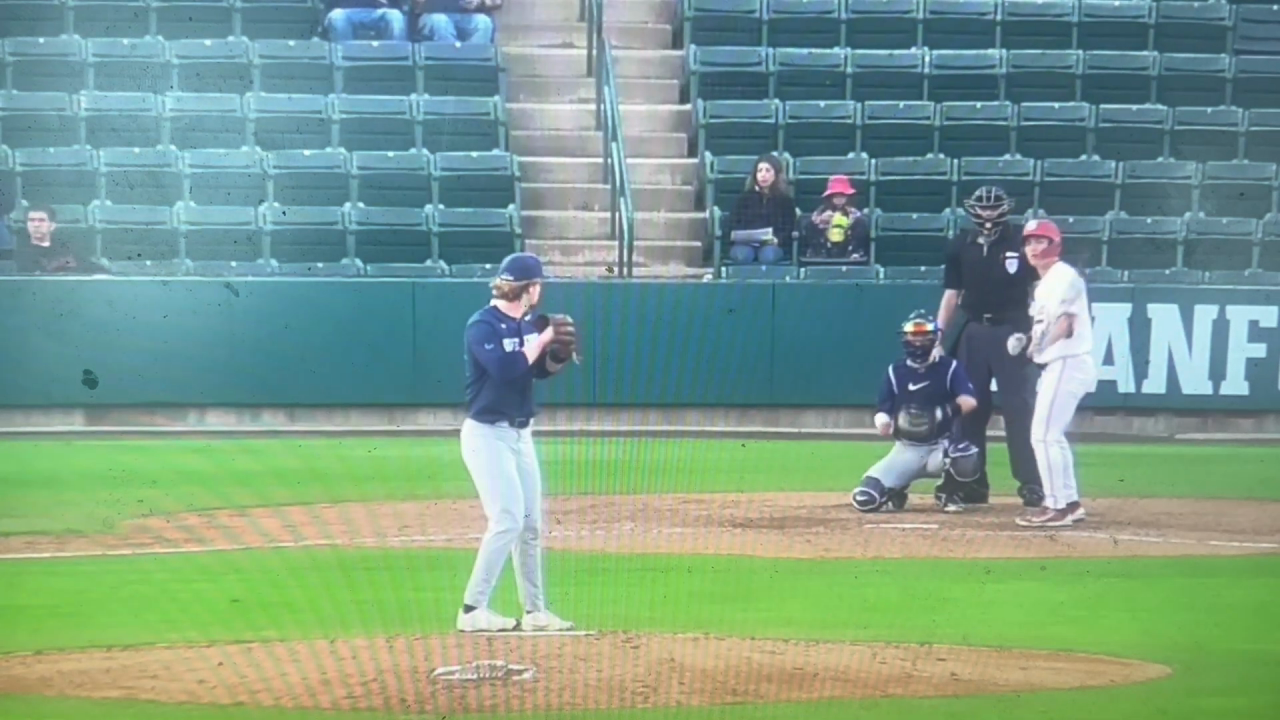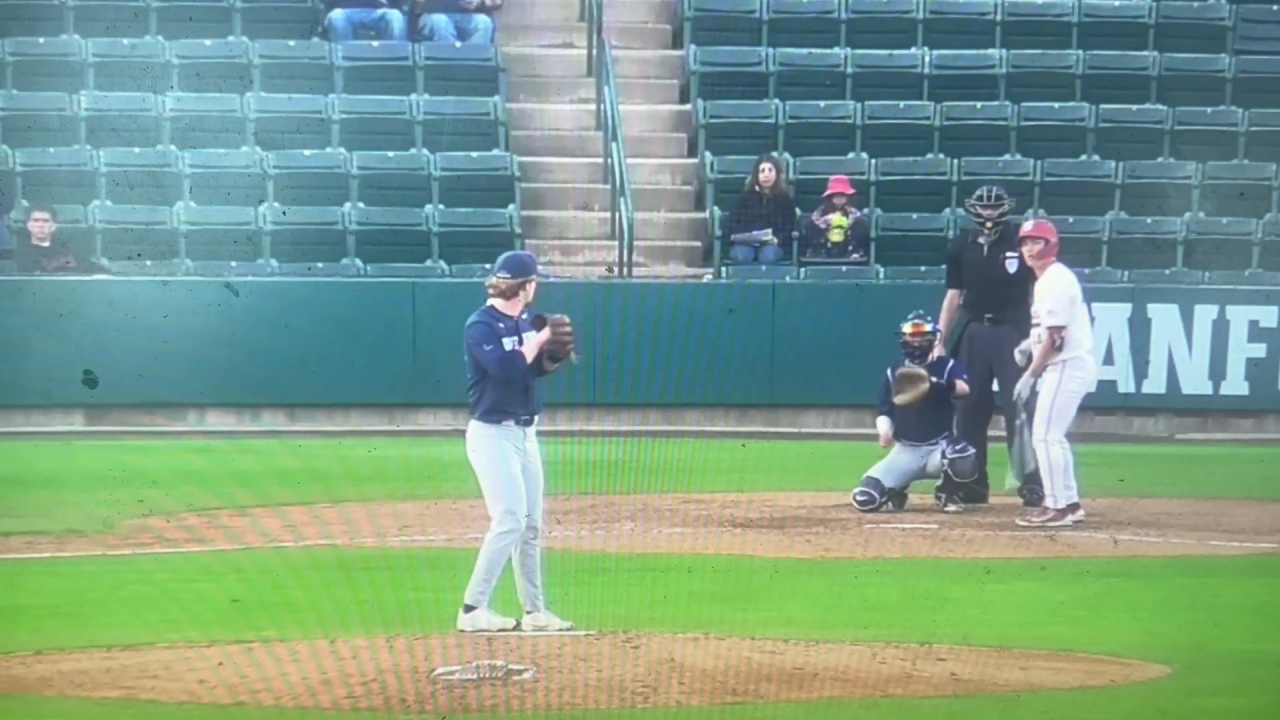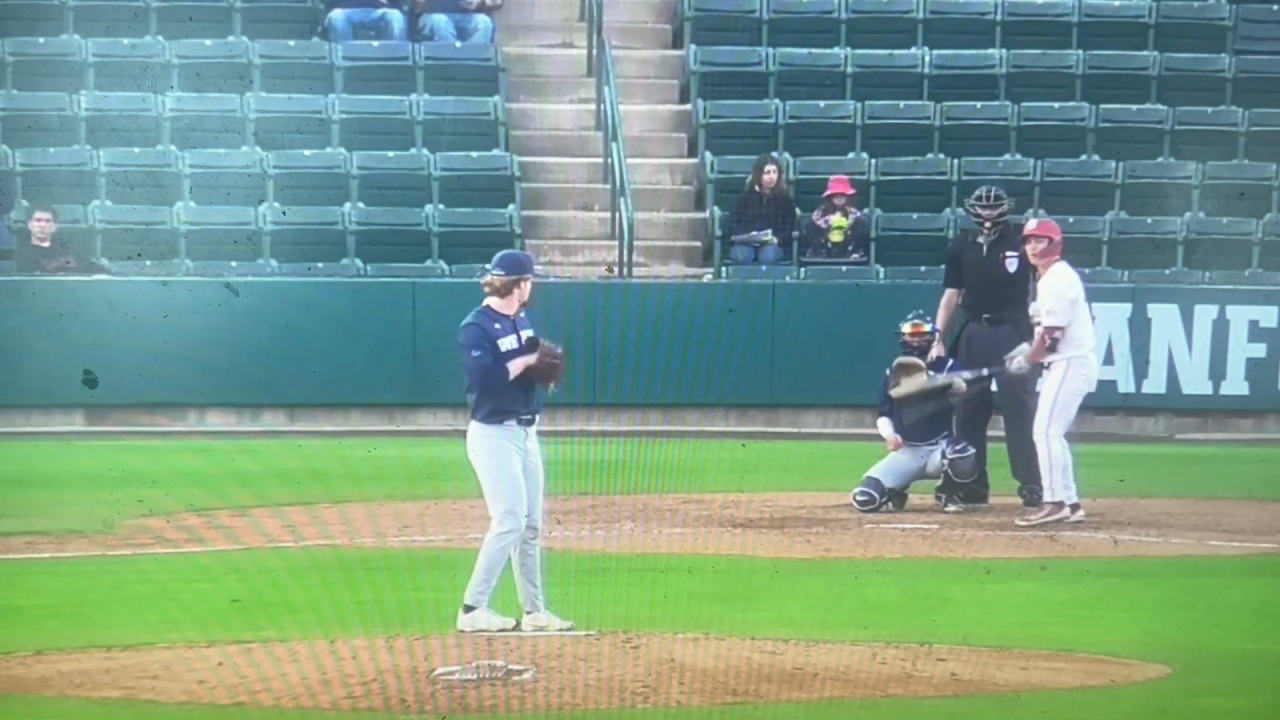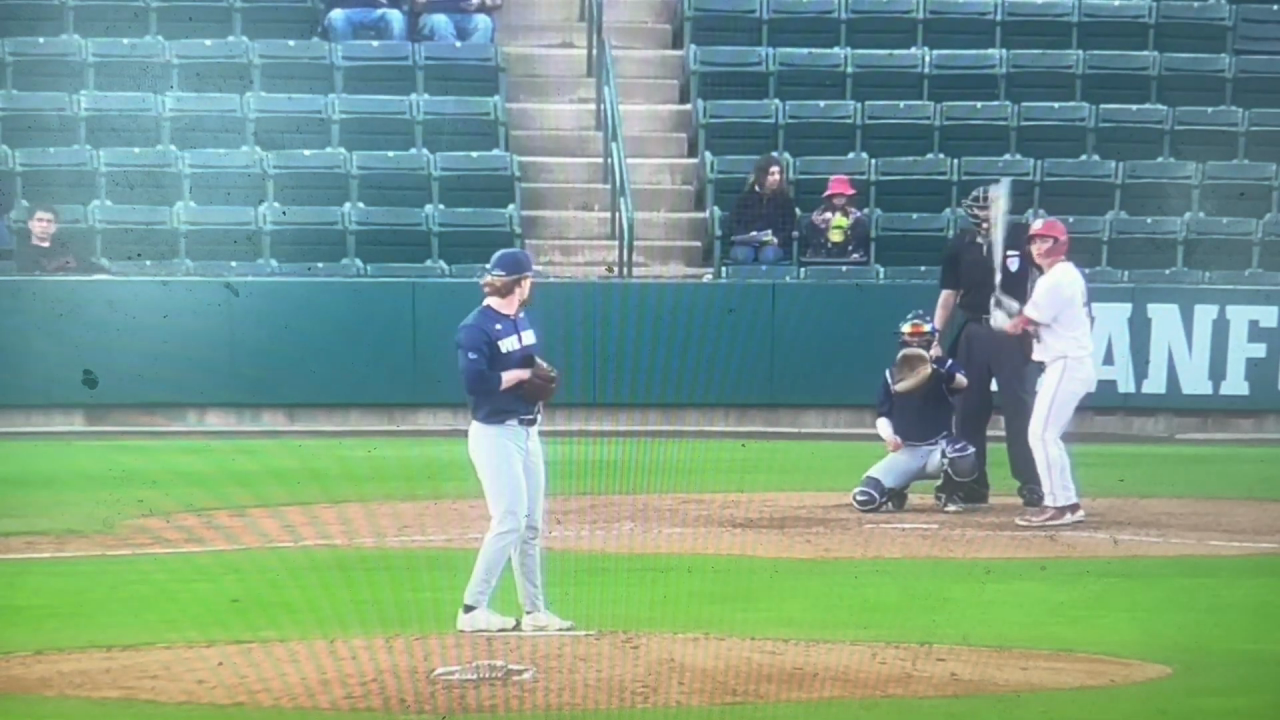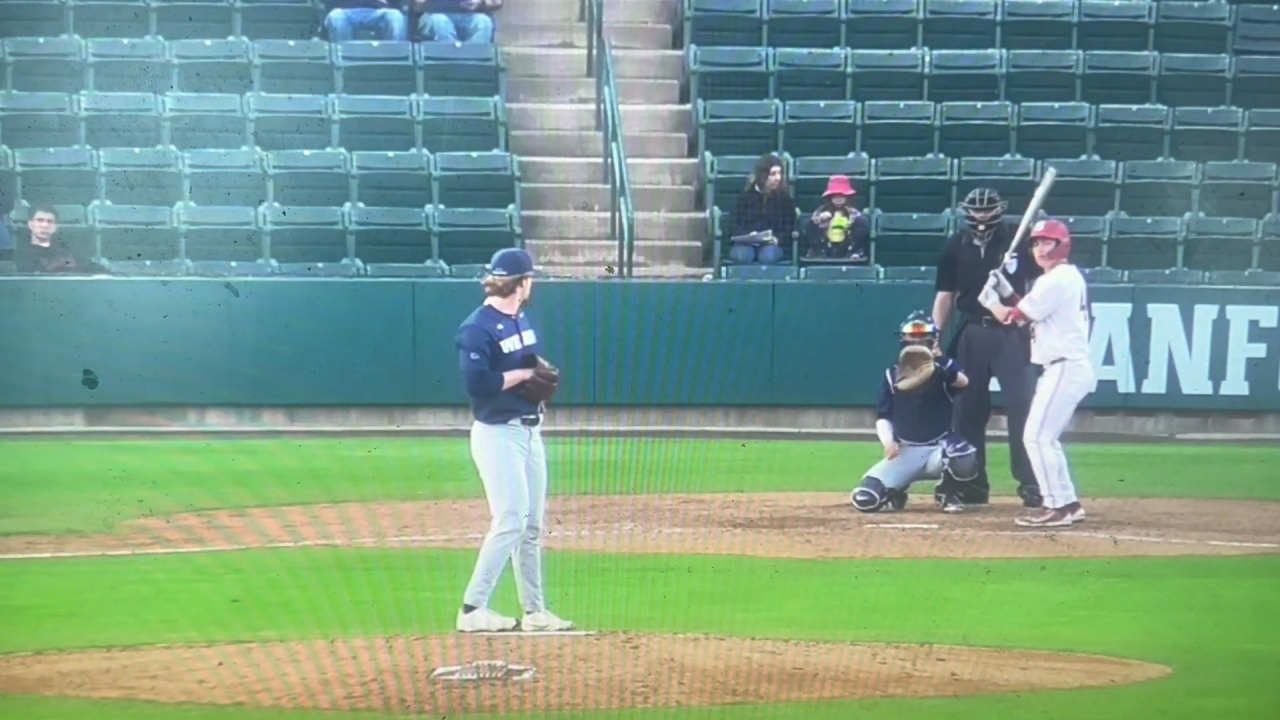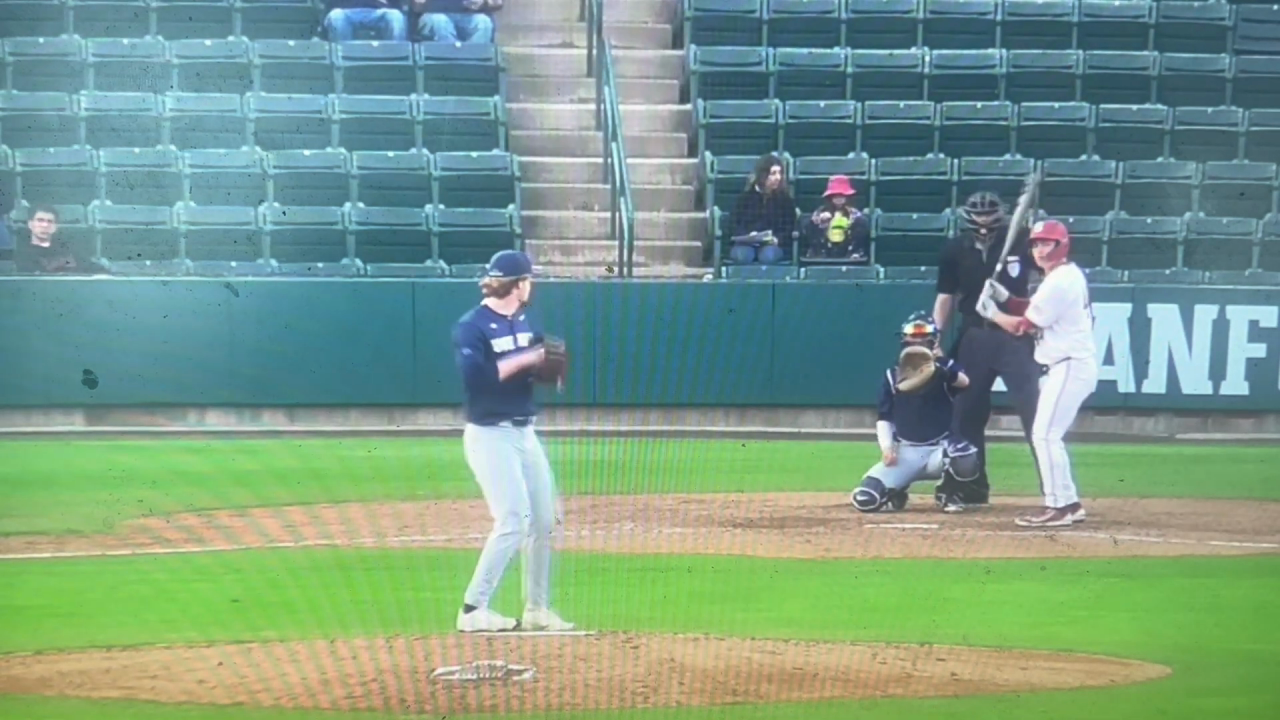
dt=0.3s
person 1, frame 1
left shoulder: (528, 322)
right shoulder: (482, 325)
left elbow: (543, 370)
right elbow: (506, 369)
left wrist: (560, 350)
right wrist: (542, 340)
left hip: (520, 433)
right hip: (486, 434)
left knee: (531, 524)
right knee: (507, 521)
left ankle: (535, 612)
right ankle: (472, 610)
person 1, frame 2
left shoulder: (524, 320)
right shoulder: (481, 325)
left elbow: (540, 368)
right elbow: (505, 369)
left wrist: (557, 348)
right wrist: (538, 339)
left hip: (524, 432)
right hip: (492, 434)
left knee: (532, 524)
right knee: (510, 522)
left ankle: (534, 611)
right ankle: (472, 609)
person 1, frame 3
left shoulder: (521, 319)
right shoulder: (476, 327)
right elbow: (485, 378)
right wrist: (528, 360)
left hip: (526, 431)
right hip: (493, 434)
left knee: (532, 524)
right knee: (509, 521)
left ankle: (535, 611)
right ankle: (472, 609)
person 1, frame 4
left shoulder: (521, 319)
right shoulder: (476, 327)
right elbow: (475, 382)
right wrist: (522, 374)
left hip: (527, 431)
right hip: (495, 435)
left knee: (532, 525)
right knee: (509, 522)
left ankle: (535, 611)
right ankle: (473, 609)
person 1, frame 5
left shoulder: (521, 319)
right shoulder: (477, 328)
right elbow: (477, 383)
right wrist: (524, 374)
left hip: (529, 431)
right hip: (498, 435)
left knee: (532, 524)
right knee: (510, 522)
left ankle: (535, 612)
right ankle: (472, 609)
person 1, frame 6
left shoulder: (523, 320)
right shoulder: (471, 325)
right elbow: (475, 377)
left wrist: (546, 365)
right wrist: (525, 359)
left hip: (524, 433)
right hip: (491, 436)
left knee: (544, 521)
right knee: (513, 523)
left ankle: (537, 609)
right ankle: (473, 610)
person 2, frame 1
left shoulder: (1022, 241)
right shoulder: (960, 245)
right elbow: (951, 295)
right wrist: (938, 340)
left hip: (1012, 331)
right hip: (972, 332)
left knee: (1018, 408)
right knee: (970, 408)
left ankle: (1032, 484)
right ankle: (971, 484)
person 2, frame 2
left shoulder: (1021, 241)
right shoulder: (962, 245)
right elbow: (954, 295)
right wrist: (940, 340)
left hip: (1013, 331)
right hip: (974, 332)
left knee: (1019, 407)
right knee: (971, 408)
left ankle: (1032, 484)
right ankle: (971, 484)
person 2, frame 3
left shoulder: (1022, 241)
right shoulder: (961, 246)
right elbow: (952, 293)
right wrist: (938, 337)
left hip: (1013, 332)
right hip: (973, 331)
left knee: (1019, 408)
right knee: (970, 409)
left ankle: (1032, 484)
right ankle: (971, 485)
person 2, frame 4
left shoulder: (1020, 239)
right shoulder: (959, 245)
right elbow: (949, 294)
right wrist: (935, 338)
left hip: (1011, 332)
right hip: (972, 333)
left knee: (1019, 408)
right knee: (969, 409)
left ankle: (1031, 484)
right ankle: (970, 485)
person 2, frame 5
right shoulder: (955, 246)
right elbow: (945, 295)
left hip: (1010, 334)
right hip: (971, 334)
left knee: (1021, 407)
right knee: (967, 410)
left ankle: (1031, 484)
right ankle: (969, 485)
person 2, frame 6
left shoulder: (1020, 242)
right shoulder: (956, 249)
right elbow: (946, 296)
left hip: (1014, 337)
right hip: (974, 337)
left knee: (1032, 406)
right knee: (967, 412)
right ankle: (969, 486)
person 3, frame 1
left shoulder: (1062, 277)
right shoulder: (1045, 282)
left elbow: (1067, 321)
left wrist: (1043, 341)
right wrist: (1026, 340)
left hip: (1067, 364)
right hip: (1060, 365)
left knee: (1043, 435)
right knee: (1053, 434)
left ankle: (1057, 508)
right ankle: (1070, 502)
person 3, frame 2
left shoulder: (1056, 280)
right shoulder: (1048, 280)
left elbow: (1056, 336)
left wrist: (1030, 375)
right wrist: (1030, 344)
left hip: (1068, 366)
right hip: (1068, 365)
left knee: (1044, 434)
right knee: (1053, 435)
left ankle: (1057, 508)
right ankle: (1070, 503)
person 3, frame 3
left shoulder: (1057, 280)
right shoulder: (1053, 277)
left elbow: (1051, 336)
left wrist: (1026, 360)
right wrist: (1028, 349)
left hip: (1072, 364)
right hip: (1068, 364)
left knee: (1046, 431)
right knee: (1053, 433)
left ankle: (1055, 502)
right ankle: (1069, 503)
person 3, frame 4
left shoulder: (1056, 279)
right shoulder: (1064, 275)
left elbow: (1024, 325)
right elbow: (1042, 320)
left wrist: (1004, 321)
right wrist: (1015, 310)
left hip: (1067, 366)
right hip: (1069, 365)
left knee: (1041, 434)
right knee: (1049, 435)
left ankle: (1056, 506)
right ankle: (1069, 503)
person 3, frame 5
left shoulder: (1055, 281)
right shoulder: (1069, 277)
left elbow: (1013, 317)
right elbow: (1034, 309)
left wrist: (991, 302)
right wrist: (1008, 292)
left hip: (1066, 370)
right hip: (1069, 368)
left knee: (1036, 436)
right knee: (1045, 437)
left ankle: (1057, 508)
right ankle: (1068, 503)
person 3, frame 6
left shoulder: (1059, 282)
right shoulder: (1068, 275)
left elbow: (1024, 326)
right elbow: (1038, 310)
left wrist: (991, 313)
right wrist: (1005, 297)
left hip: (1071, 368)
right hip: (1069, 367)
left knee: (1045, 435)
right knee: (1049, 436)
left ankle: (1058, 507)
right ankle: (1069, 503)
person 4, frame 1
left shoulder: (949, 367)
right shoulder: (895, 371)
left elbow: (970, 400)
right elbow: (883, 411)
left wrist: (941, 414)
right wrist: (883, 424)
left hip: (939, 447)
right hip: (905, 450)
left knee: (967, 458)
right knee: (865, 500)
right ankle: (896, 491)
person 4, frame 2
left shoulder: (947, 366)
right shoulder: (894, 372)
left elbow: (964, 388)
right elbow: (884, 413)
left wrist: (935, 384)
right wrist: (884, 432)
left hip: (939, 447)
right hip: (905, 451)
left knee: (964, 461)
right knee: (864, 500)
right ankle: (896, 492)
person 4, frame 3
left shoulder: (945, 366)
right shoulder: (893, 373)
left elbow: (961, 387)
right elbow: (884, 415)
right wrist: (889, 434)
left hip: (938, 448)
right hip: (905, 452)
left knee: (964, 462)
right knee: (865, 500)
right ankle: (896, 492)
person 4, frame 4
left shoulder: (944, 366)
right shoulder: (892, 373)
left elbow: (962, 383)
right elbow: (883, 416)
left wrist: (938, 374)
right wrist: (888, 435)
left hip: (938, 447)
right hip: (905, 452)
left knee: (965, 461)
right knee: (865, 500)
right ankle: (896, 492)
person 4, frame 5
left shoulder: (945, 366)
right shoulder: (892, 374)
left elbow: (963, 382)
right elbow: (883, 417)
left wrist: (941, 372)
right wrist: (888, 441)
left hip: (938, 448)
right hip: (905, 452)
left knee: (965, 460)
right knee: (864, 499)
right ankle: (896, 492)
person 4, frame 6
left shoulder: (945, 367)
right shoulder: (893, 374)
left elbow: (964, 382)
right elbow: (884, 418)
left wrist: (941, 371)
right wrist: (886, 446)
left hip: (939, 448)
right hip: (905, 452)
left knee: (965, 460)
right knee: (865, 500)
right ankle: (896, 493)
